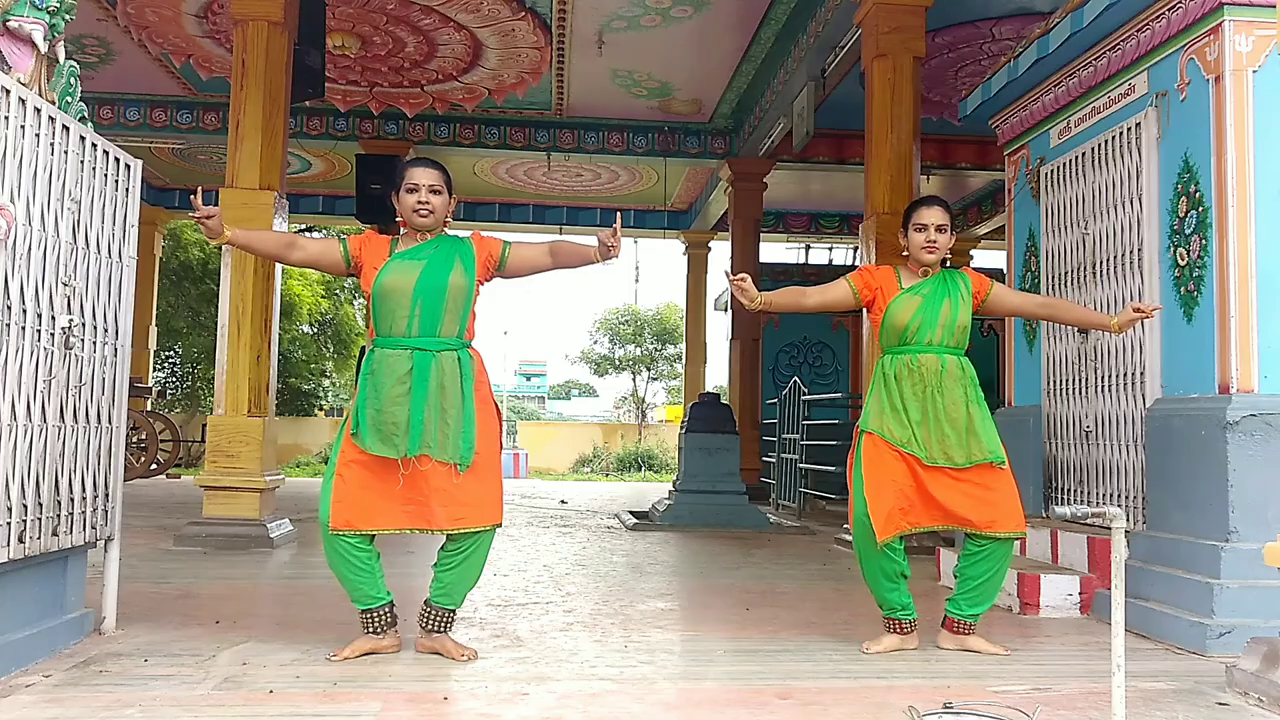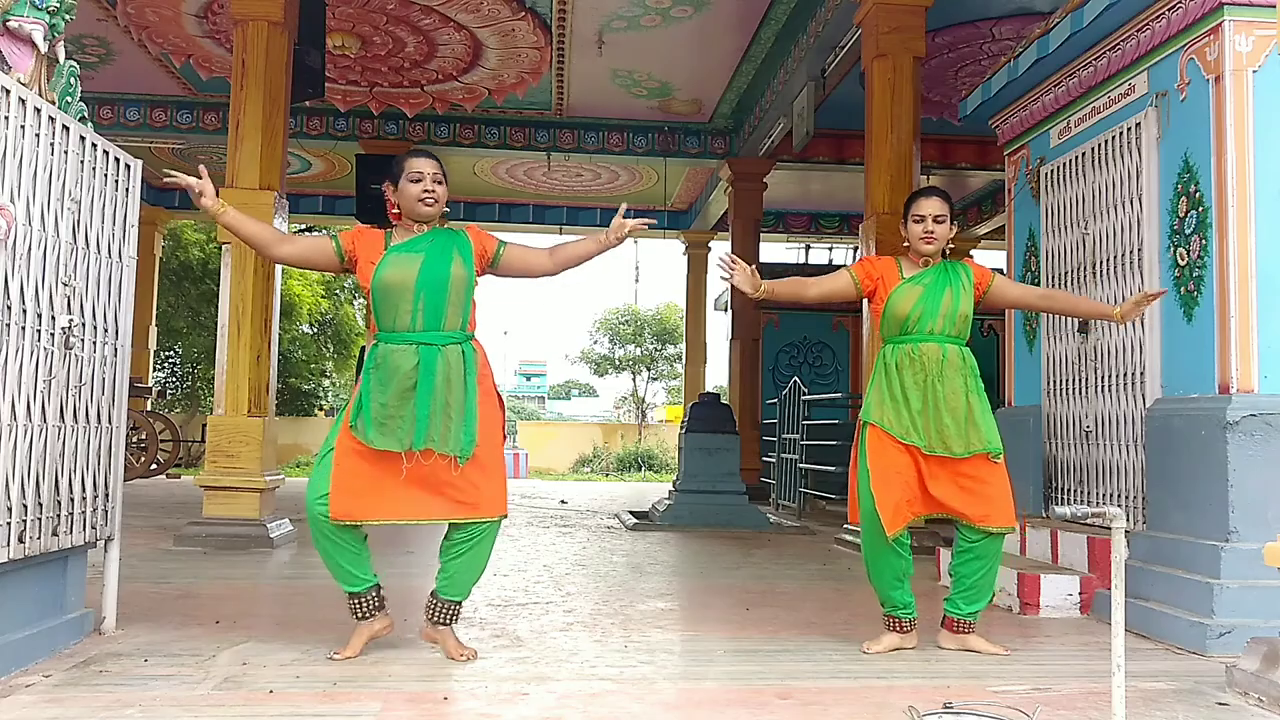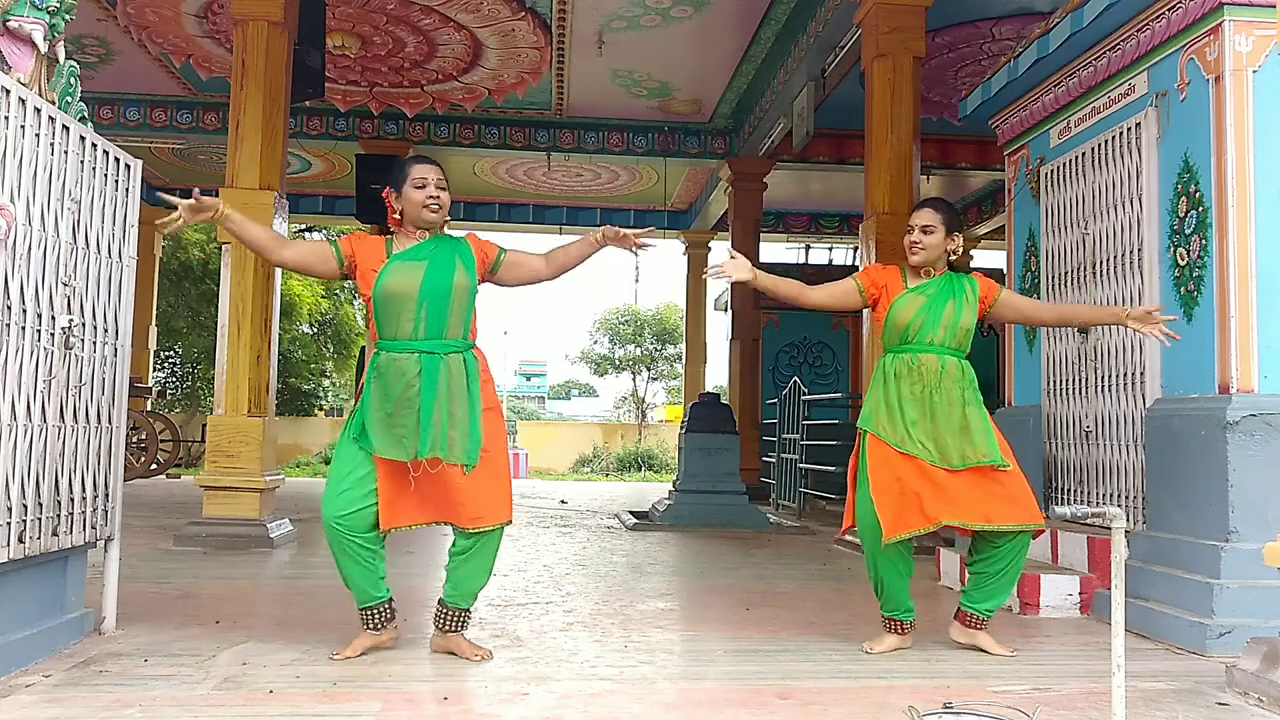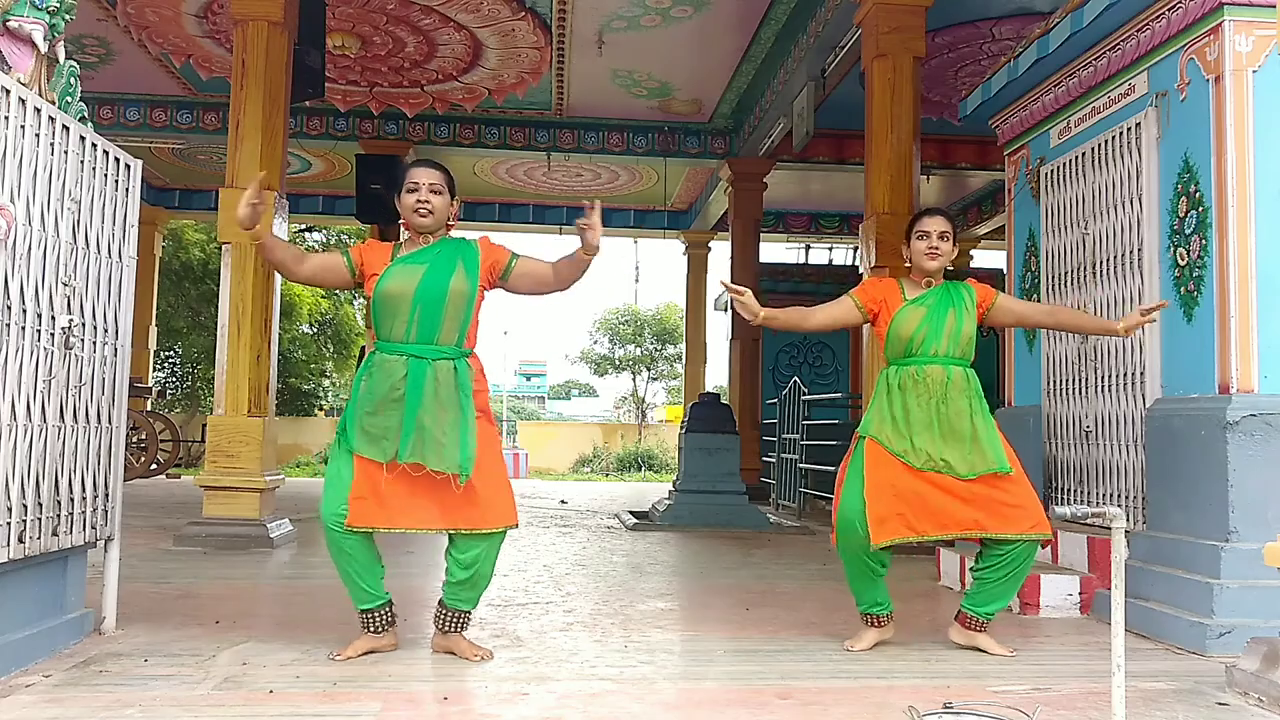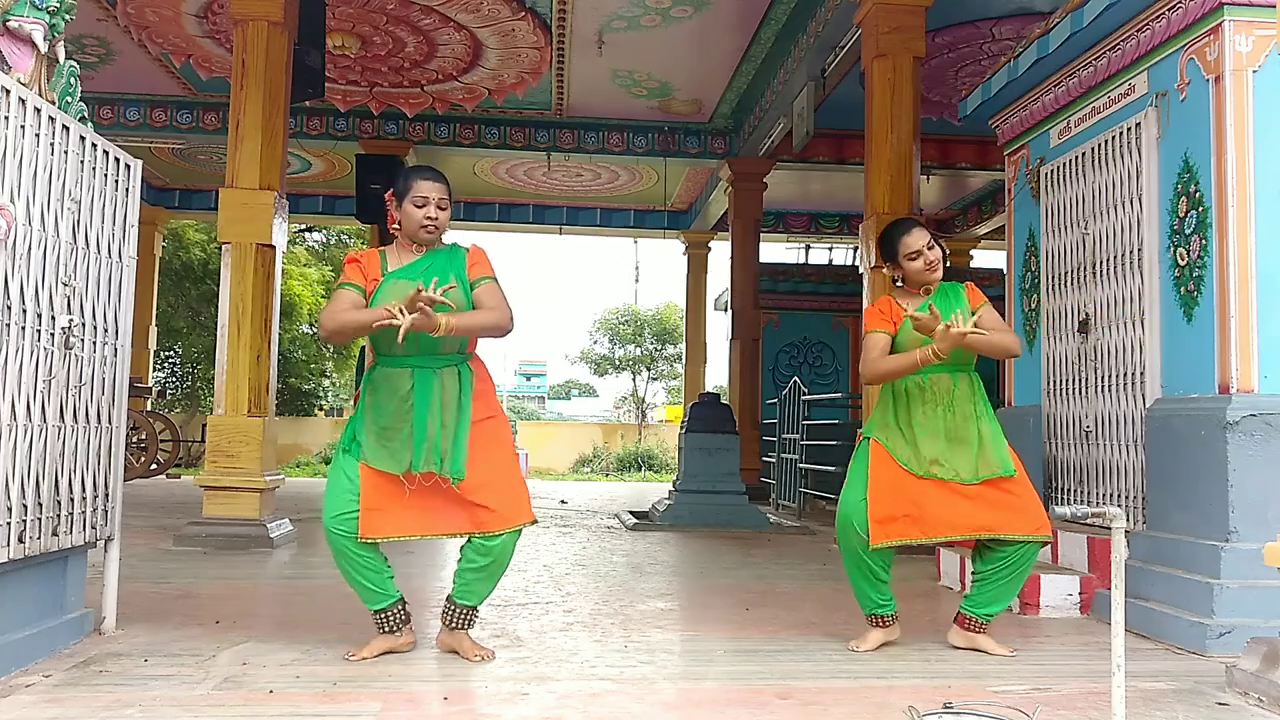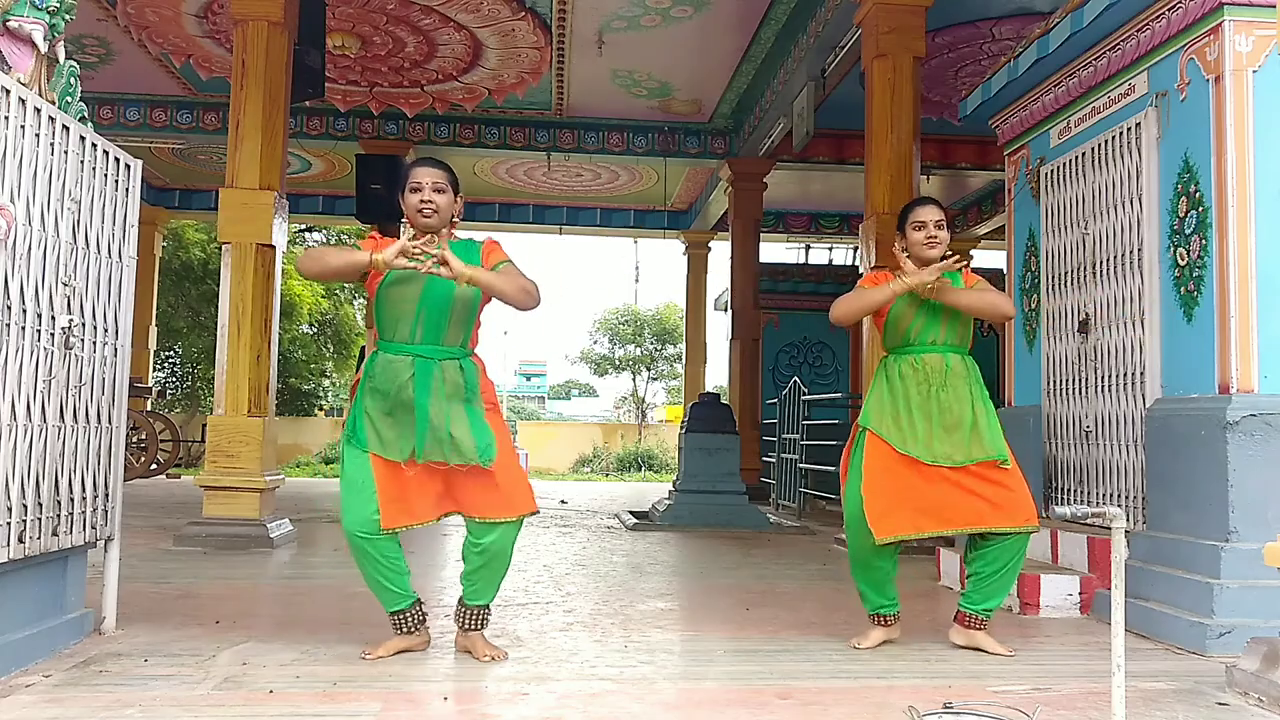
dt=0.4s
person 1, frame 1
left shoulder: (474, 251)
right shoulder: (371, 249)
left elbow: (549, 254)
right elbow: (295, 248)
left wrist: (596, 251)
right wrist: (227, 234)
left hip: (454, 397)
right hip: (384, 395)
left knee: (472, 513)
right knee: (342, 511)
left ankle: (435, 627)
right ankle: (379, 627)
person 1, frame 2
left shoulder: (470, 243)
right shoulder: (365, 243)
left elbow: (547, 260)
right elbow: (284, 246)
left wrist: (610, 238)
right wrist: (217, 209)
left hip: (458, 388)
right hip: (386, 390)
left knee: (477, 508)
right knee: (329, 502)
left ankle: (441, 619)
right ankle: (370, 613)
person 1, frame 3
left shoulder: (471, 251)
right shoulder: (365, 251)
left elbow: (544, 265)
right elbow: (283, 251)
left wrist: (602, 238)
right wrist: (220, 212)
left hip: (460, 396)
right hip: (387, 397)
left knee: (482, 515)
right knee: (345, 512)
left ankle: (450, 628)
right ankle: (379, 622)
person 1, frame 4
left shoulder: (479, 254)
right shoulder: (375, 255)
left elbow: (553, 280)
right elbow: (299, 267)
left wrist: (587, 251)
right wrist: (255, 229)
left hip: (453, 400)
right hip: (381, 398)
left knee: (481, 516)
right knee: (343, 511)
left ankle: (450, 628)
right ankle: (378, 626)
person 1, frame 5
left shoulder: (469, 260)
right shoulder: (367, 266)
left elbow: (501, 321)
right elbow: (329, 327)
left wrist: (436, 321)
right wrist: (390, 312)
left hip: (462, 406)
right hip: (388, 407)
left knee: (500, 518)
right knee: (344, 518)
left ankle: (456, 626)
right ankle: (394, 626)
person 1, frame 6
left shoulder: (481, 254)
right shoulder: (380, 249)
left elbow: (530, 296)
right elbow: (308, 264)
left wrist: (463, 272)
right wrist: (392, 254)
left hip: (457, 398)
right hip: (384, 400)
left knee: (499, 507)
right knee: (364, 523)
left ankle: (470, 627)
right ankle: (410, 627)
person 2, frame 1
left shoulder: (968, 285)
right shoulder: (876, 280)
left elbow: (1041, 306)
right elbow: (810, 298)
left wrist: (1113, 322)
right wrist: (759, 301)
left hip: (957, 414)
right hip: (894, 412)
left knee: (995, 517)
right knee: (874, 518)
left ankle: (960, 625)
right ankle: (900, 625)
person 2, frame 2
left shoulder: (969, 276)
right shoulder: (878, 270)
left elbow: (1041, 297)
right elbow: (810, 289)
left wrist: (1116, 311)
right wrist: (758, 286)
left hip: (957, 405)
right hip: (895, 404)
left knee: (984, 512)
right knee: (883, 511)
left ankle: (959, 625)
right ankle: (899, 624)
person 2, frame 3
left shoulder: (974, 289)
right shoulder: (882, 280)
left elbow: (1047, 312)
right elbow: (812, 296)
left wrist: (1126, 317)
right wrist: (755, 277)
left hip: (958, 414)
right hip: (895, 414)
left knee: (1011, 515)
right knee: (882, 518)
left ankle: (972, 620)
right ankle: (899, 625)
person 2, frame 4
left shoulder: (971, 295)
right shoulder: (880, 292)
left elbow: (1043, 317)
right elbow: (813, 319)
left wrist: (1114, 326)
right wrist: (761, 315)
left hip: (964, 423)
right hip: (897, 422)
left knee: (1021, 522)
right knee: (856, 518)
left ankle: (972, 621)
right ankle: (877, 619)
person 2, frame 5
left shoulder: (966, 294)
right shoulder: (882, 310)
left elbow: (1012, 346)
right elbow: (870, 370)
left wrist: (942, 332)
right wrist: (939, 348)
left hip: (968, 428)
right hip: (900, 427)
left knee: (1023, 525)
right knee: (857, 519)
left ankle: (970, 624)
right ankle: (882, 620)
person 2, frame 6
left shoulder: (964, 280)
right shoulder: (881, 282)
left elbow: (1006, 309)
right elbow: (837, 314)
left wrist: (935, 287)
right wrist: (905, 282)
left hip: (963, 410)
right hip: (897, 411)
left knee: (1010, 515)
right knee: (869, 517)
left ankle: (970, 620)
right ankle: (883, 617)
